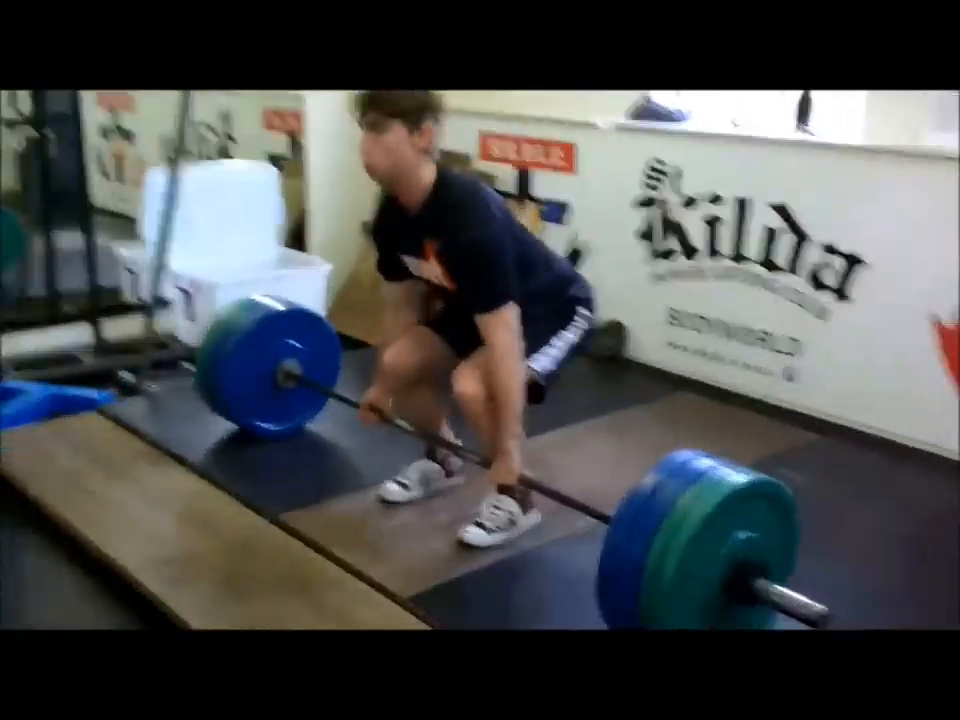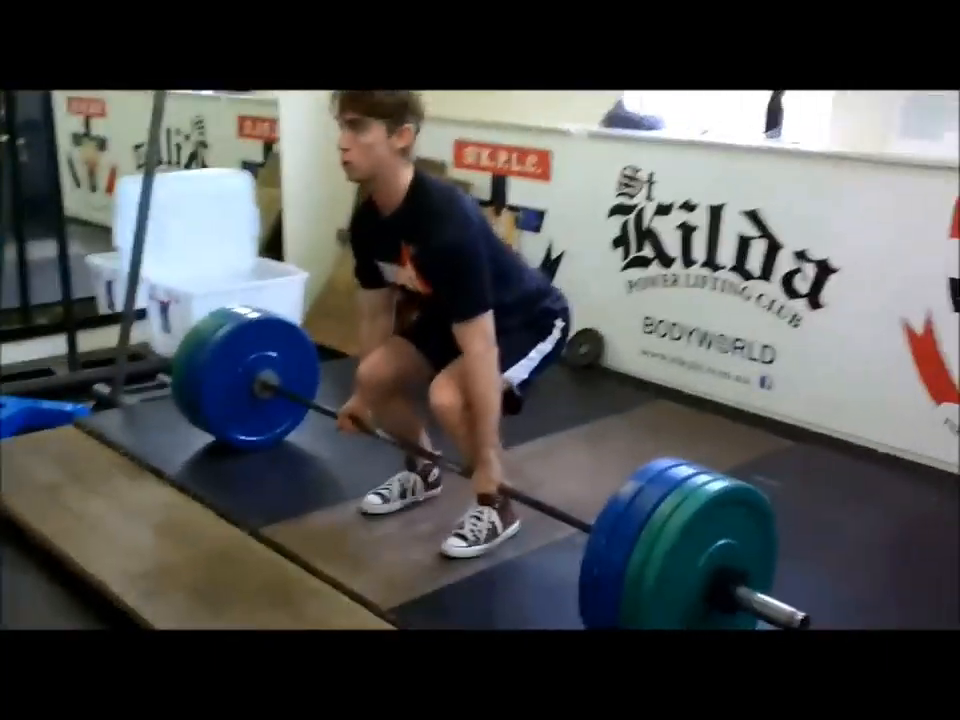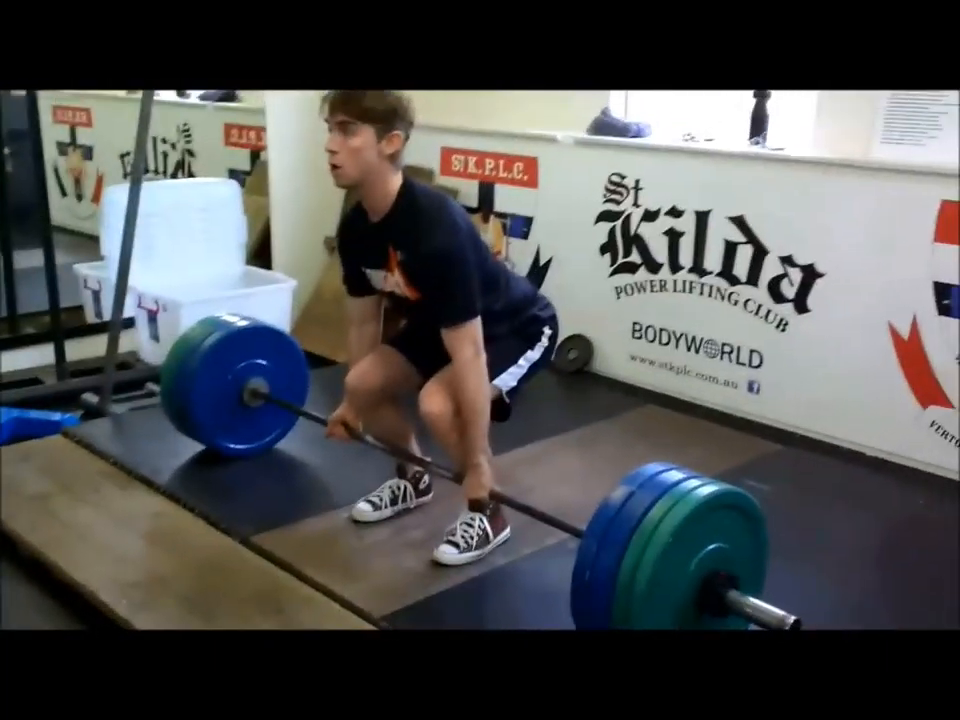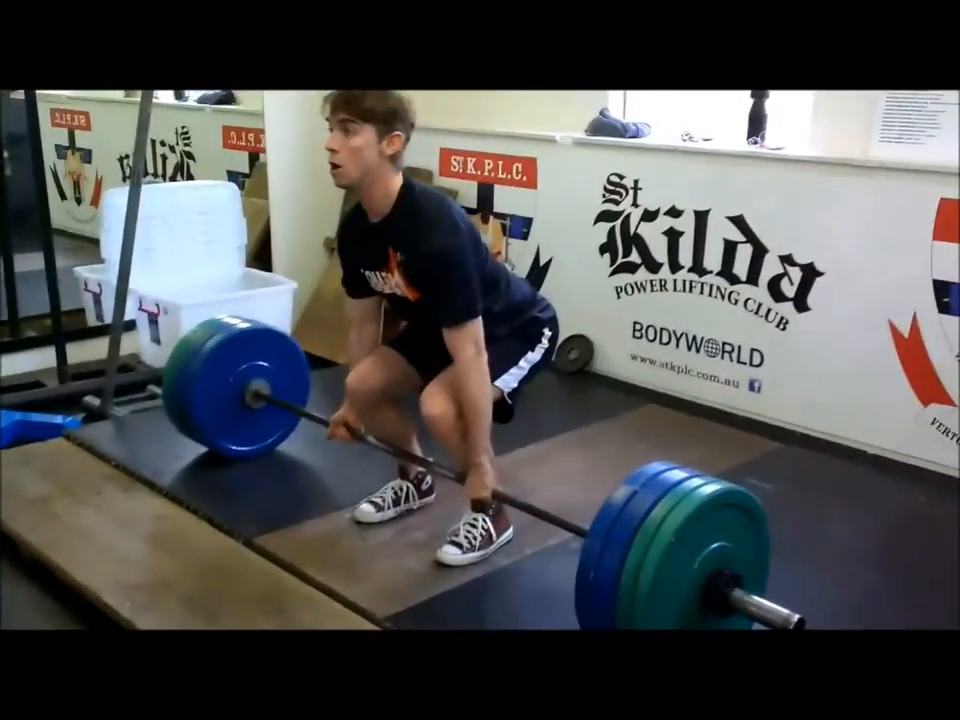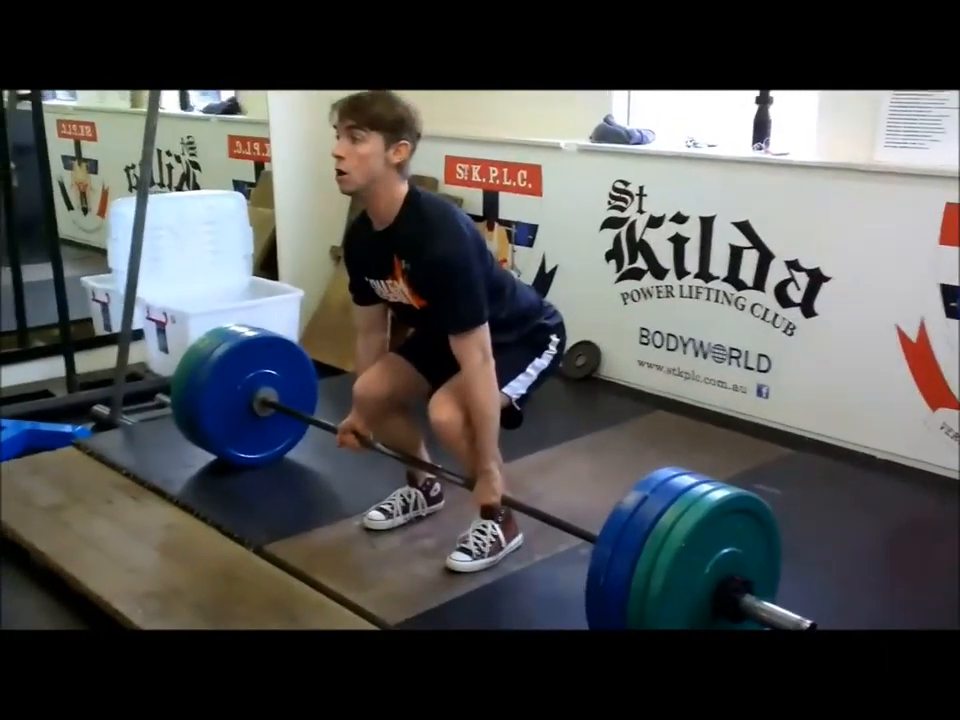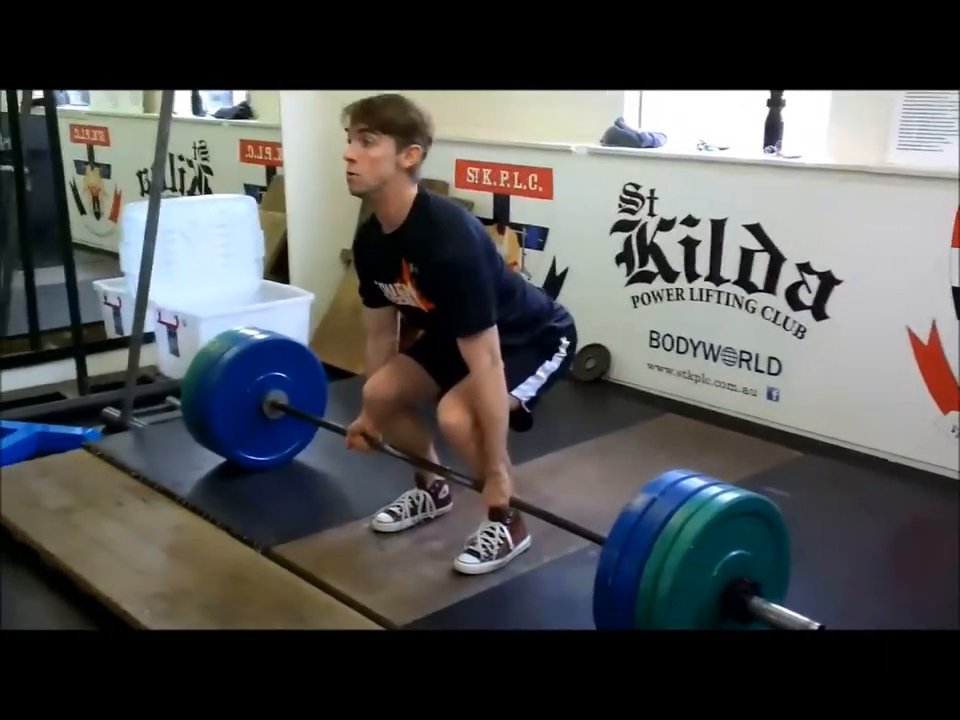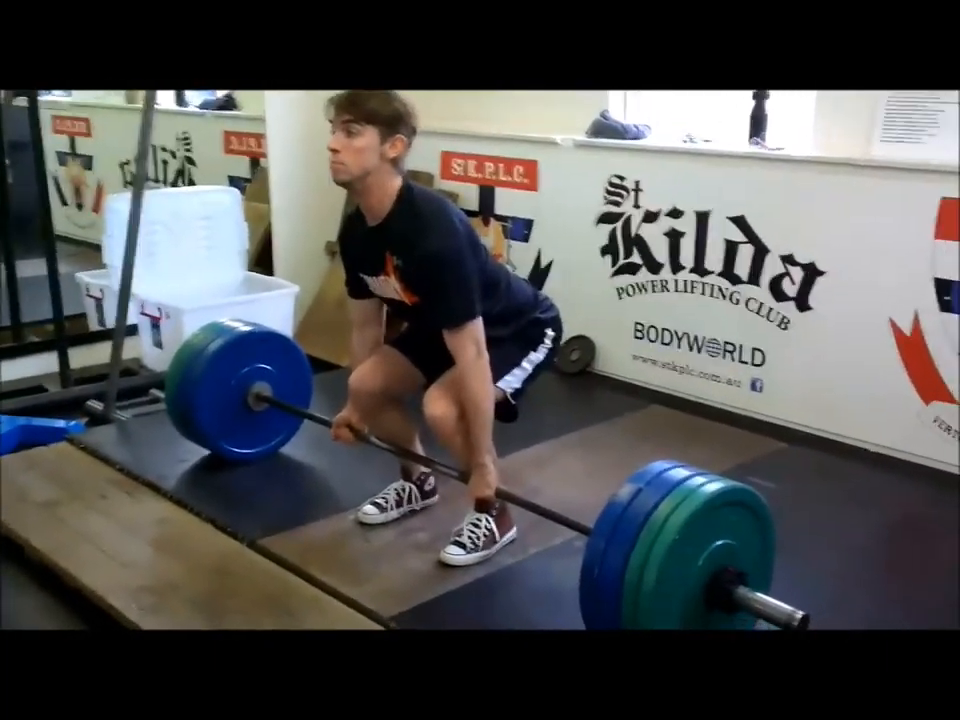
dt=0.1s
person 1, frame 1
left shoulder: (472, 216)
right shoulder: (392, 215)
left elbow: (503, 341)
right elbow: (401, 303)
left wrist: (508, 451)
right wrist: (381, 386)
left hip: (555, 306)
right hip: (476, 303)
left knee: (471, 385)
right knee: (398, 365)
left ankle: (515, 495)
right ankle: (442, 460)
person 1, frame 2
left shoulder: (448, 224)
right shoulder: (367, 220)
left elbow: (479, 346)
right elbow: (376, 312)
left wrist: (486, 461)
right wrist: (360, 396)
left hip: (530, 317)
right hip: (450, 313)
left knee: (447, 397)
right knee: (376, 377)
left ankle: (497, 507)
right ankle: (422, 472)
person 1, frame 3
left shoulder: (436, 229)
right shoulder: (356, 227)
left elbow: (468, 352)
right elbow: (364, 319)
left wrist: (477, 466)
right wrist: (349, 402)
left hip: (519, 325)
left knee: (437, 404)
right knee: (366, 384)
left ankle: (487, 513)
right ankle: (412, 478)
person 1, frame 4
left shoulder: (436, 230)
right shoulder: (355, 228)
left elbow: (469, 353)
right elbow: (364, 321)
left wrist: (480, 465)
right wrist: (350, 405)
left hip: (518, 326)
right hip: (439, 323)
left knee: (439, 405)
right knee: (364, 386)
left ankle: (490, 514)
right ankle: (414, 481)
person 1, frame 5
left shoulder: (441, 237)
right shoulder: (361, 237)
left elbow: (477, 360)
right elbow: (371, 329)
left wrist: (489, 472)
right wrist: (357, 411)
left hip: (526, 333)
left knee: (447, 412)
right knee: (372, 393)
left ankle: (499, 520)
right ankle: (423, 487)
person 1, frame 6
left shoulder: (450, 241)
right shoulder: (371, 239)
left elbow: (485, 363)
right elbow: (380, 331)
left wrist: (497, 473)
right wrist: (367, 415)
left hip: (536, 335)
right hip: (456, 331)
left knee: (456, 415)
right knee: (381, 394)
left ankle: (507, 522)
right ankle: (431, 490)
person 1, frame 7
left shoulder: (434, 233)
right shoulder: (356, 231)
left elbow: (471, 354)
right elbow: (366, 323)
left wrist: (482, 464)
right wrist: (352, 406)
left hip: (521, 327)
right hip: (440, 324)
left knee: (442, 407)
right knee: (366, 386)
left ankle: (493, 514)
right ankle: (417, 481)
